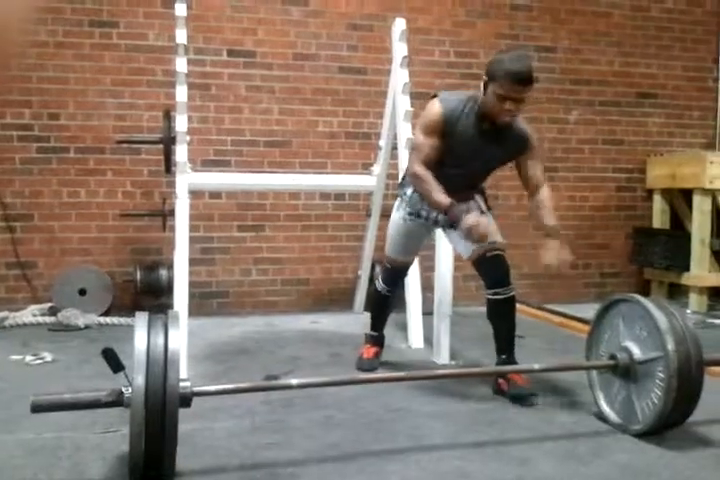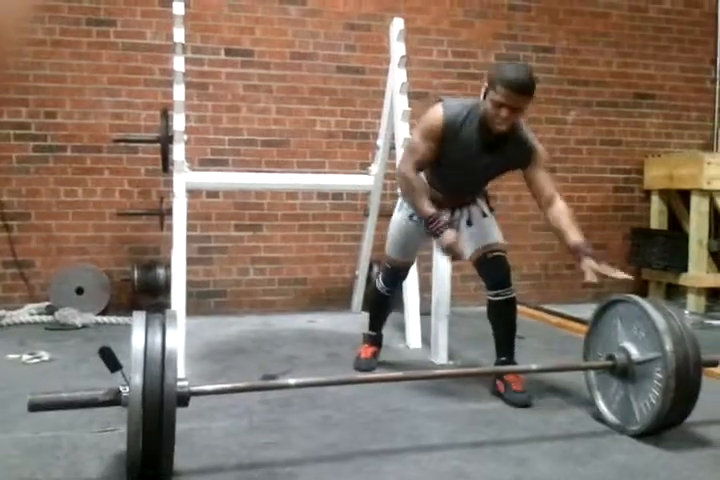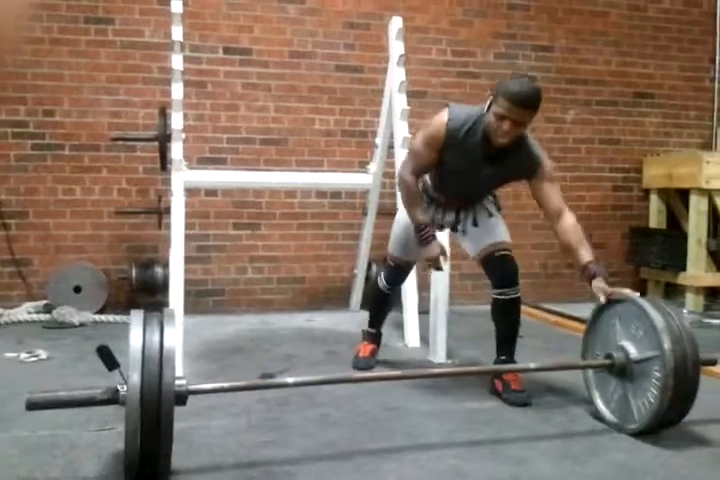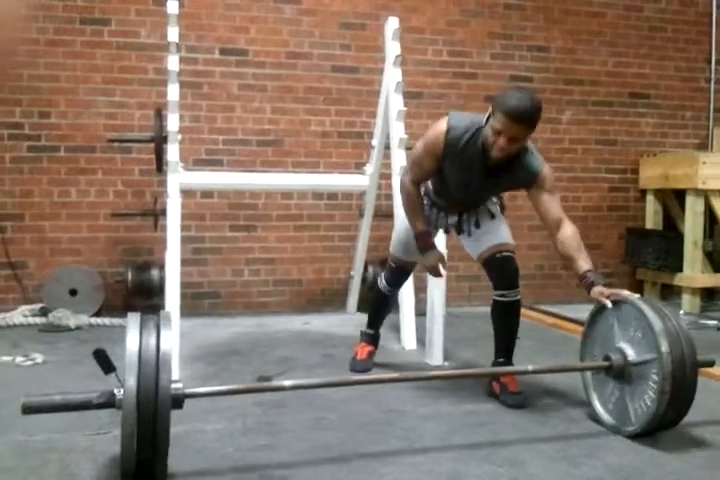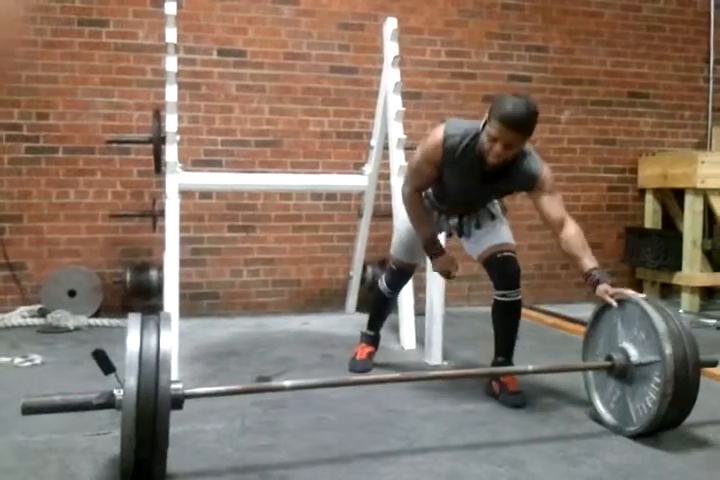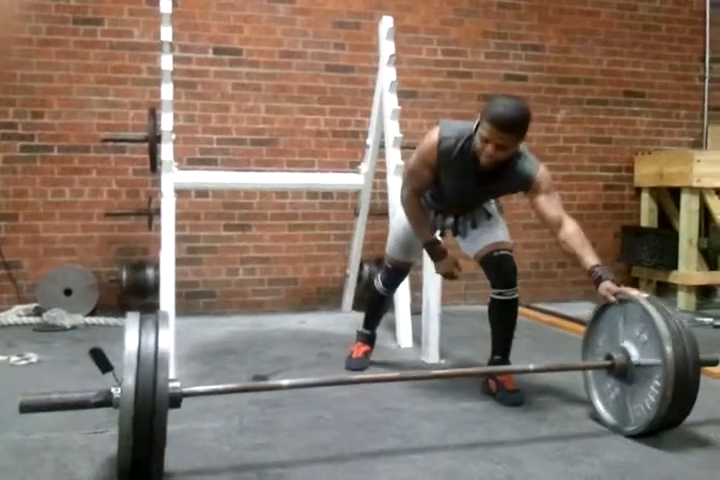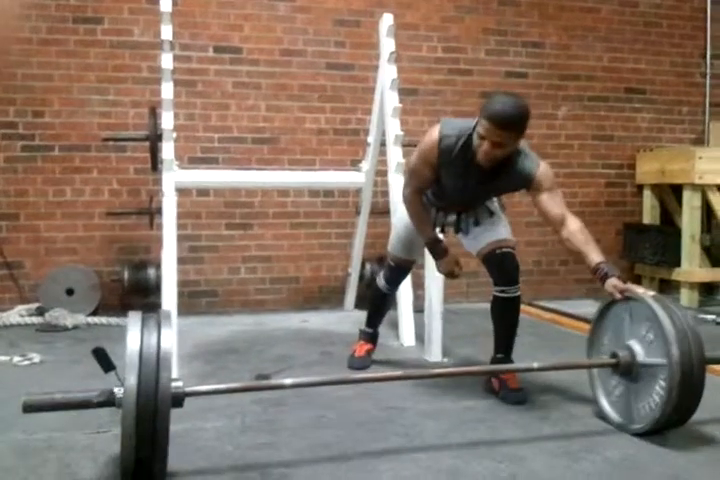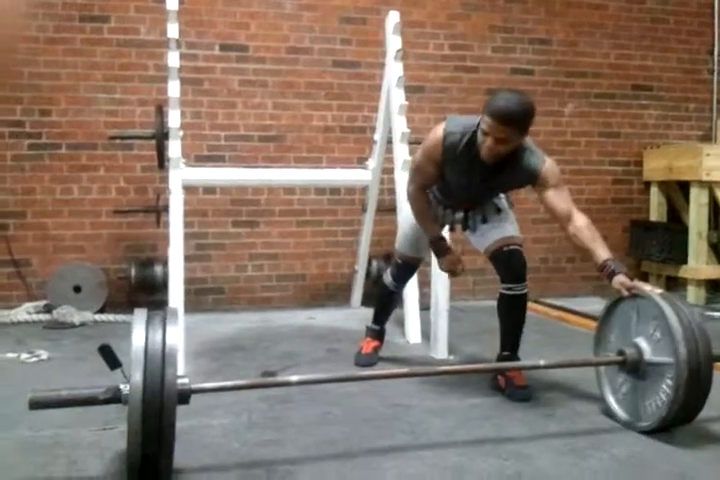
dt=0.1s
person 1, frame 1
left shoulder: (521, 137)
right shoulder: (442, 111)
left elbow: (538, 187)
right elbow: (417, 170)
left wrist: (551, 235)
right wrist: (458, 215)
left hip: (468, 199)
right hip: (420, 198)
left knee: (497, 272)
right knee: (393, 270)
left ankle: (507, 367)
right ankle: (375, 339)
person 1, frame 2
left shoulder: (527, 147)
right shoulder: (444, 116)
left elbow: (551, 202)
right elbow: (407, 170)
left wrist: (583, 252)
right wrist: (436, 226)
left hip: (470, 204)
right hip: (422, 199)
left knee: (499, 273)
right knee: (393, 271)
left ankle: (505, 368)
right ankle: (372, 339)
person 1, frame 3
left shoulder: (533, 159)
right shoulder: (449, 123)
left elbow: (561, 216)
right elbow: (408, 173)
left wrist: (593, 272)
right wrist: (425, 235)
left hip: (475, 206)
right hip: (426, 199)
left knee: (505, 273)
right knee: (396, 269)
left ankle: (505, 369)
right ankle: (371, 338)
person 1, frame 4
left shoulder: (533, 170)
right shoulder: (448, 132)
left elbow: (560, 226)
right elbow: (409, 181)
left wrist: (592, 280)
right wrist: (425, 243)
left hip: (479, 210)
right hip: (429, 202)
left knee: (507, 274)
right knee: (397, 270)
left ankle: (502, 371)
right ankle: (369, 339)
person 1, frame 5
left shoulder: (534, 172)
right shoulder: (445, 139)
left elbow: (564, 225)
right elbow: (411, 190)
left wrist: (597, 277)
right wrist: (433, 249)
left hip: (480, 211)
right hip: (427, 205)
left knee: (508, 275)
right knee: (398, 271)
left ankle: (502, 370)
right ankle: (369, 340)
person 1, frame 6
left shoulder: (529, 172)
right shoulder: (441, 141)
left elbow: (562, 224)
right elbow: (410, 193)
left wrist: (600, 275)
right wrist: (436, 251)
left hip: (475, 211)
right hip: (424, 205)
left knee: (505, 274)
right knee: (394, 270)
left ankle: (498, 368)
right ankle: (365, 339)
person 1, frame 7
left shoulder: (531, 170)
right shoulder: (441, 139)
left elbow: (565, 222)
right elbow: (412, 192)
left wrist: (605, 272)
right wrist: (438, 250)
left hip: (478, 208)
right hip: (426, 202)
left knee: (507, 271)
right knee: (396, 267)
left ankle: (501, 366)
right ankle: (367, 337)
person 1, frame 8
left shoulder: (537, 166)
right shoulder: (445, 136)
left elbow: (572, 218)
right elbow: (416, 188)
left wrist: (613, 269)
right wrist: (440, 247)
left hip: (485, 205)
right hip: (433, 199)
left knee: (514, 268)
right knee: (403, 265)
left ankle: (507, 363)
right ankle: (374, 334)
